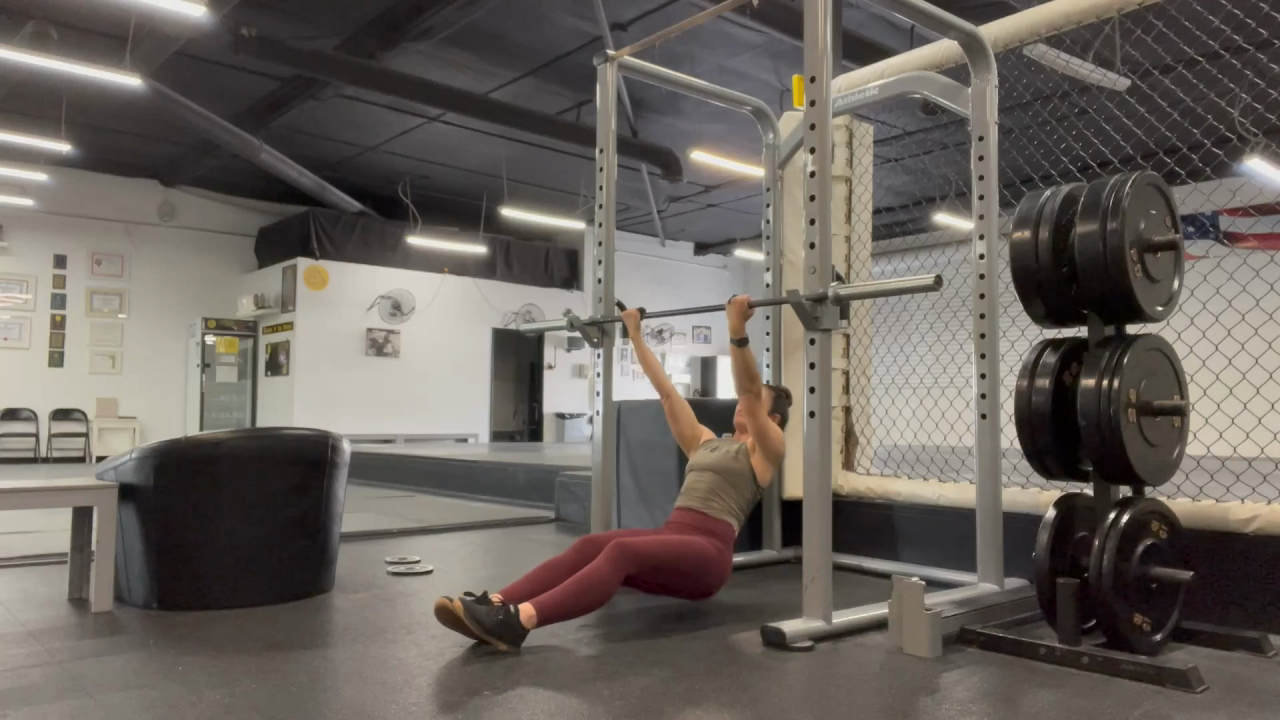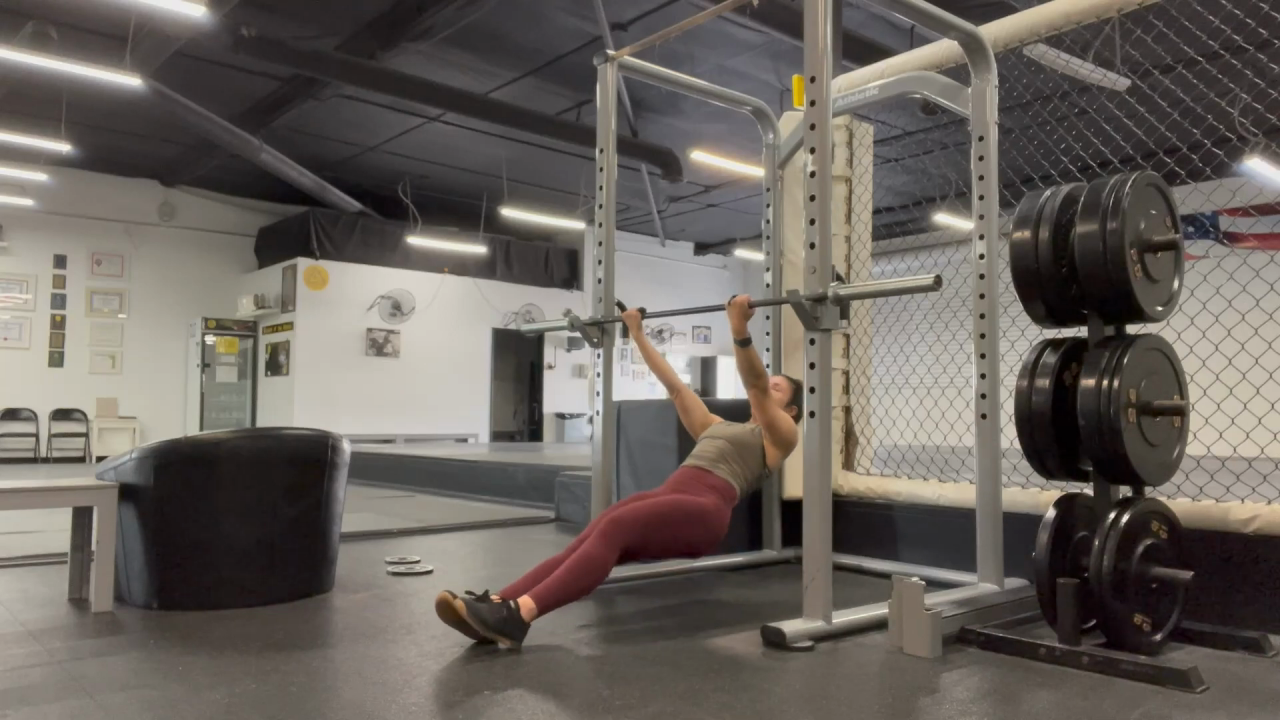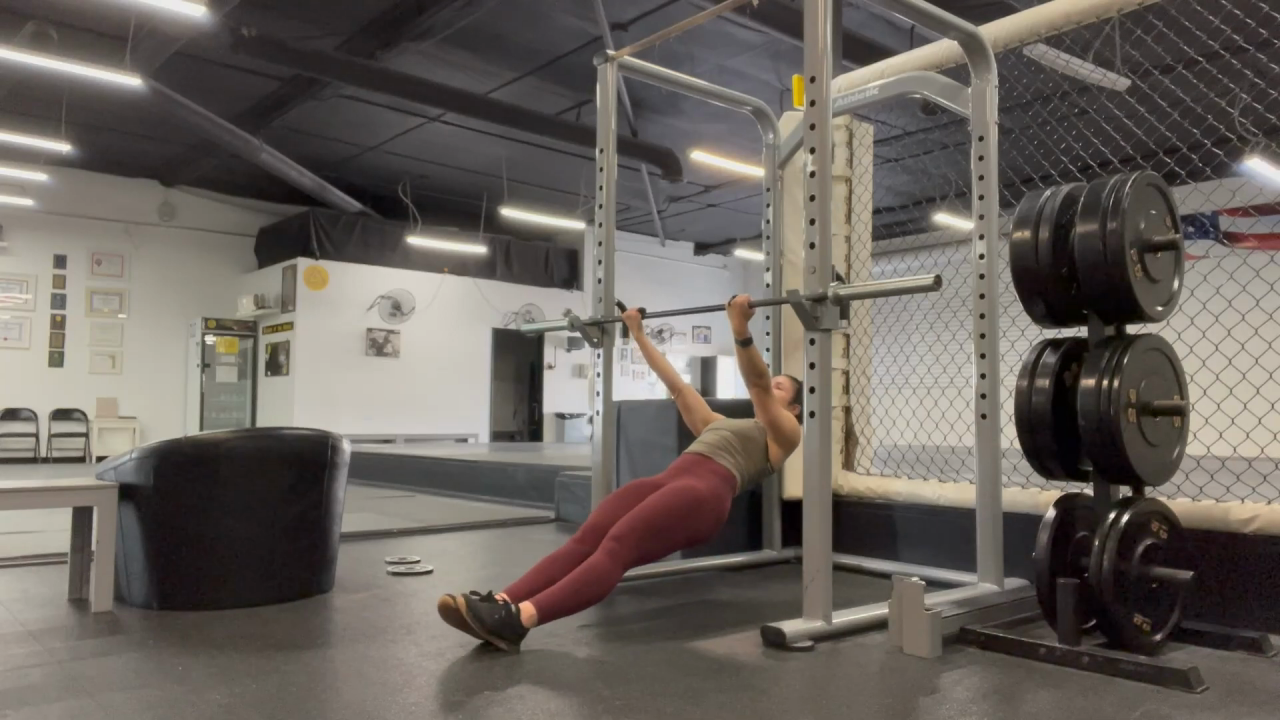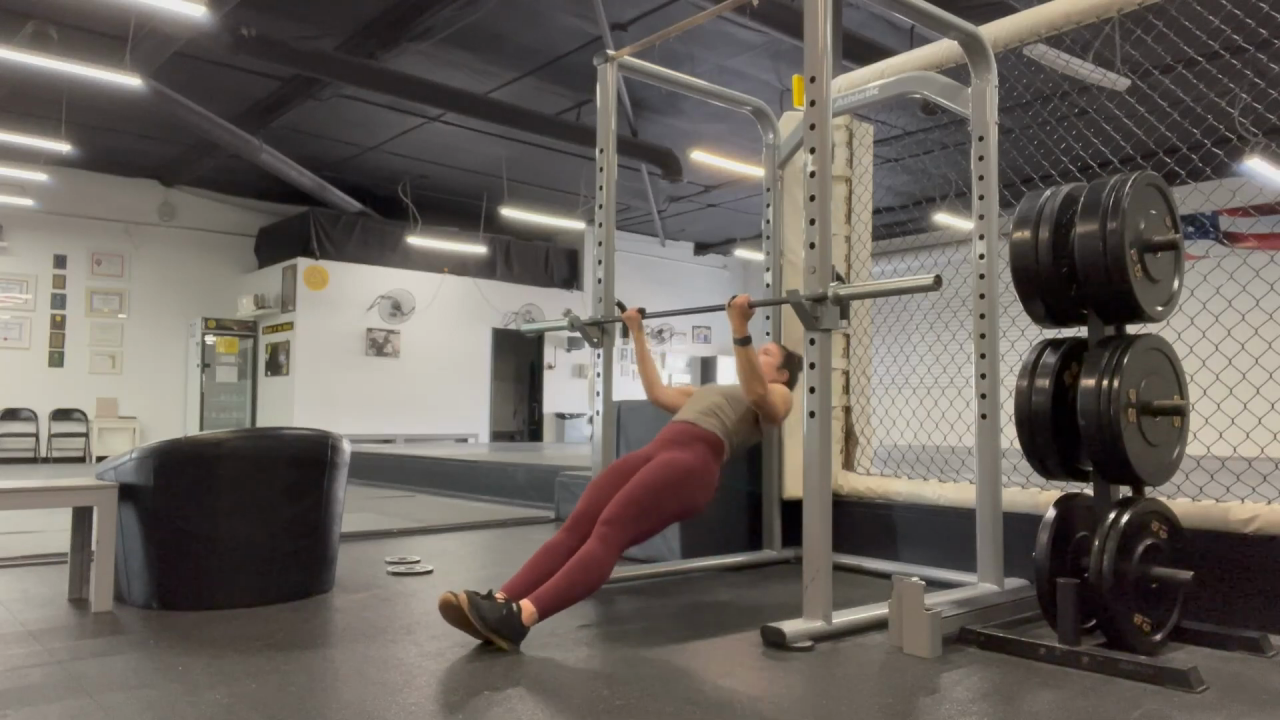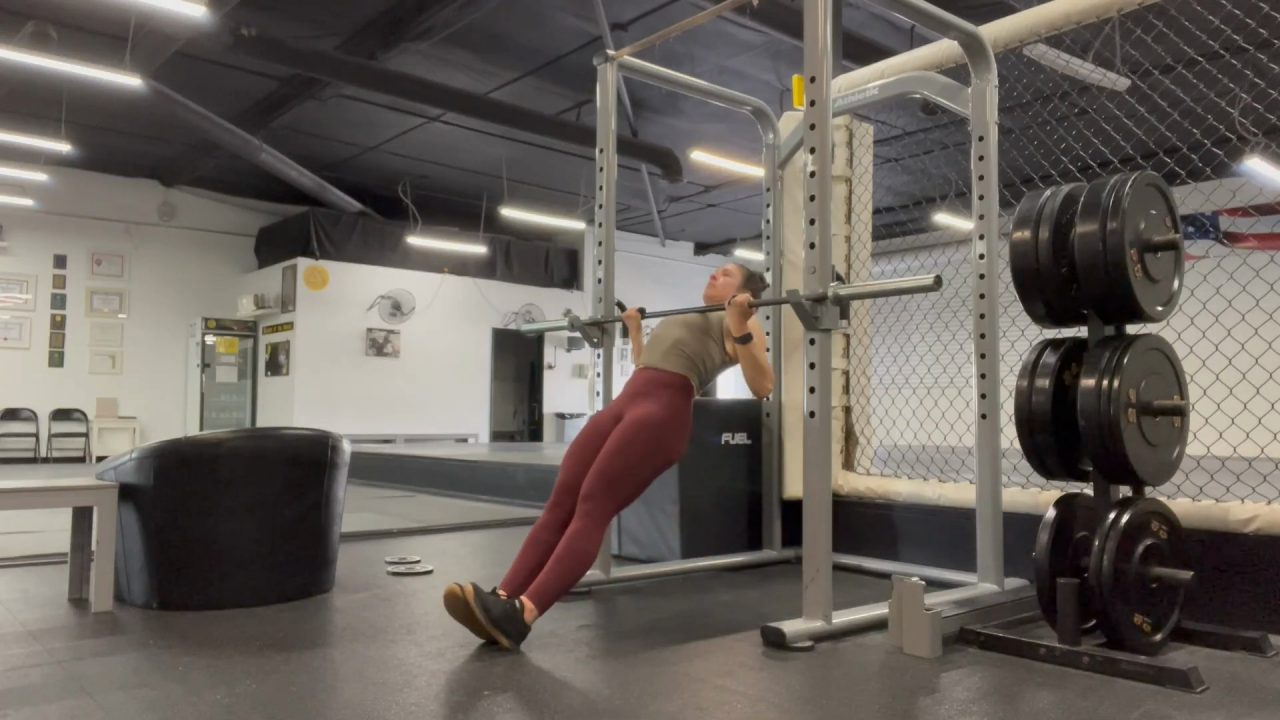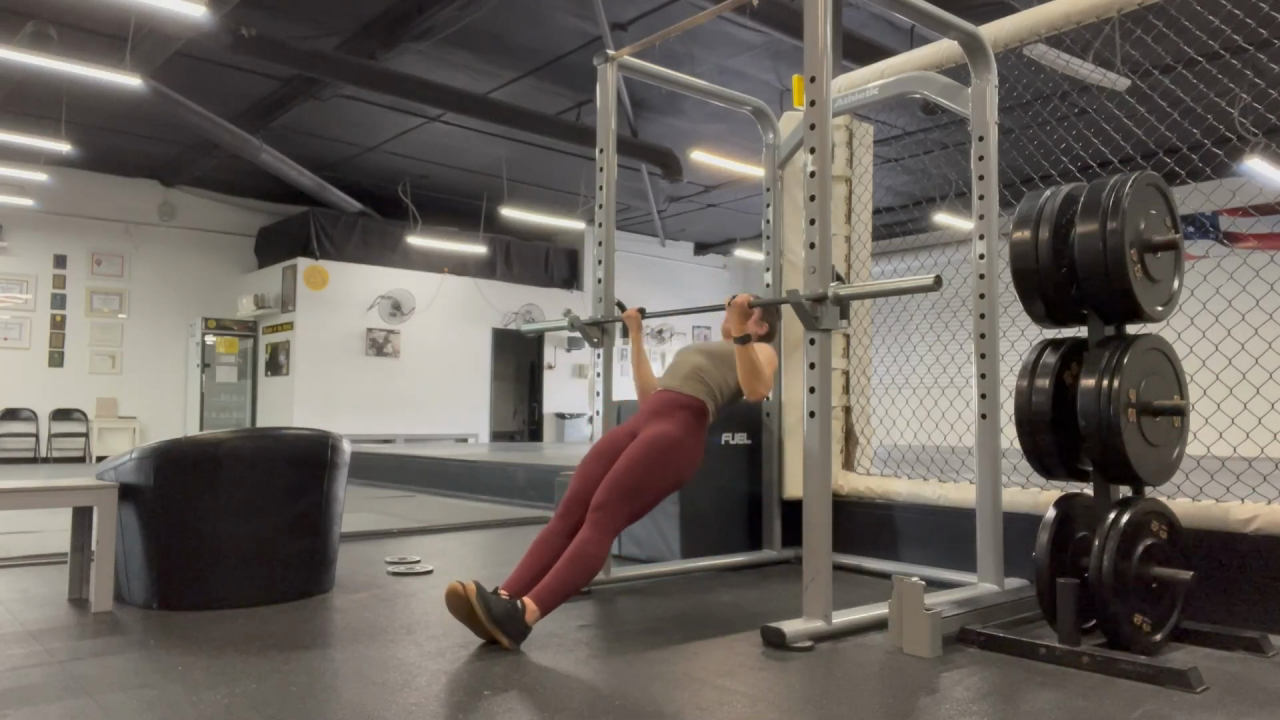
dt=0.4s
person 1, frame 1
left shoulder: (766, 450)
right shoulder: (705, 441)
left elbow: (751, 391)
right elbow: (667, 392)
left wrist: (738, 331)
right wrist: (636, 335)
left hip: (706, 552)
right hip: (672, 537)
left knee: (621, 553)
right knee: (588, 547)
left ankle: (517, 621)
right ankle: (493, 606)
person 1, frame 2
left shoulder: (781, 435)
right shoulder: (718, 427)
left elbow: (756, 385)
right elbow: (676, 388)
left wrist: (740, 330)
right wrist: (638, 335)
left hip: (704, 507)
right hip: (668, 494)
left knee: (611, 533)
right knee: (583, 545)
left ankle: (515, 616)
right ankle: (495, 604)
person 1, frame 3
left shoulder: (784, 432)
right shoulder: (720, 424)
left elbow: (758, 386)
right elbow: (678, 387)
left wrist: (741, 330)
right wrist: (639, 334)
left hip: (705, 492)
right hip: (668, 480)
left knee: (617, 547)
right knee: (585, 540)
left ankle: (517, 620)
right ankle: (499, 604)
person 1, frame 4
left shoulder: (778, 397)
right shoulder: (716, 391)
left elbow: (758, 397)
right elbow: (657, 392)
left wrist: (740, 331)
right wrist: (638, 335)
left hip: (692, 461)
right hip: (654, 451)
left knee: (609, 532)
right knee: (575, 529)
left ankle: (518, 618)
right ankle: (500, 604)
person 1, frame 5
left shoulder: (735, 325)
right shoulder: (684, 322)
left elbow: (763, 387)
left wrist: (740, 325)
right wrist: (635, 331)
left hip: (664, 412)
right hip: (624, 403)
left knee: (592, 509)
right knee: (560, 506)
left ankle: (520, 616)
right ankle: (501, 601)
person 1, frame 6
left shoulder: (760, 352)
right shoulder: (699, 350)
left elbow: (756, 391)
right elbow: (647, 390)
left wrist: (741, 329)
right wrist: (636, 334)
left hip: (681, 428)
right hip: (640, 421)
left knee: (600, 519)
right knee: (569, 514)
left ankle: (520, 617)
right ankle: (504, 600)
